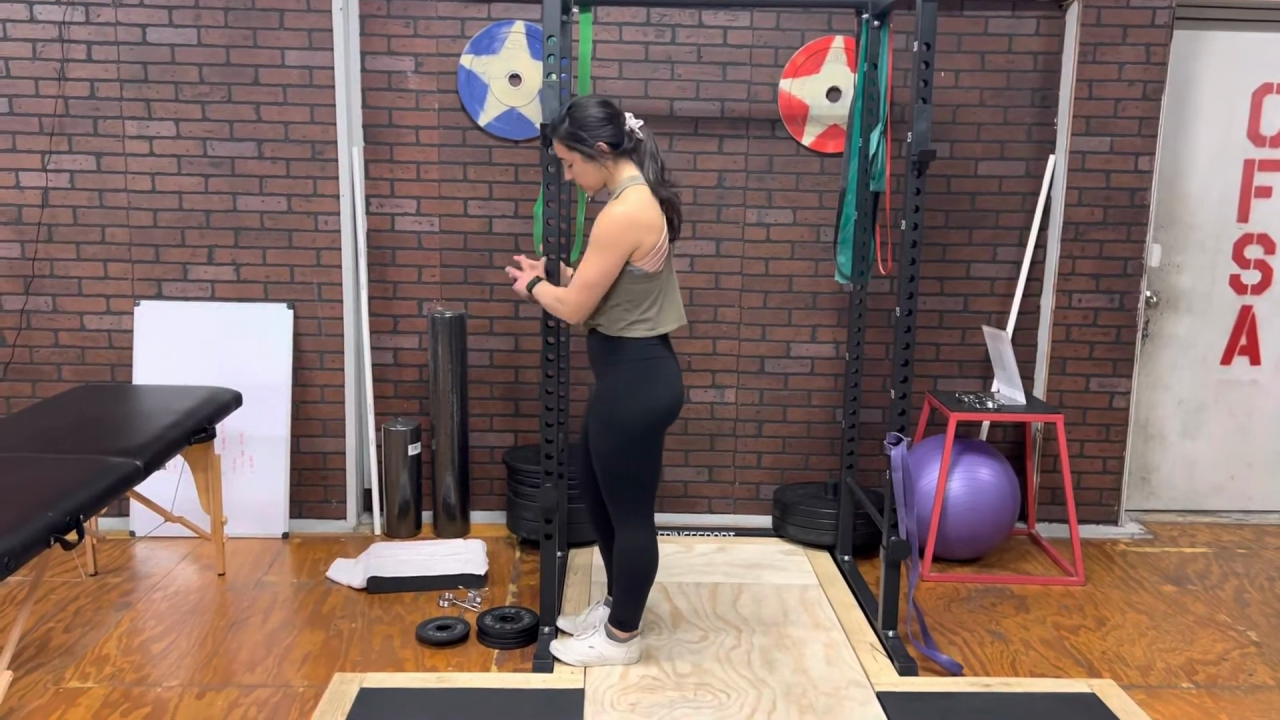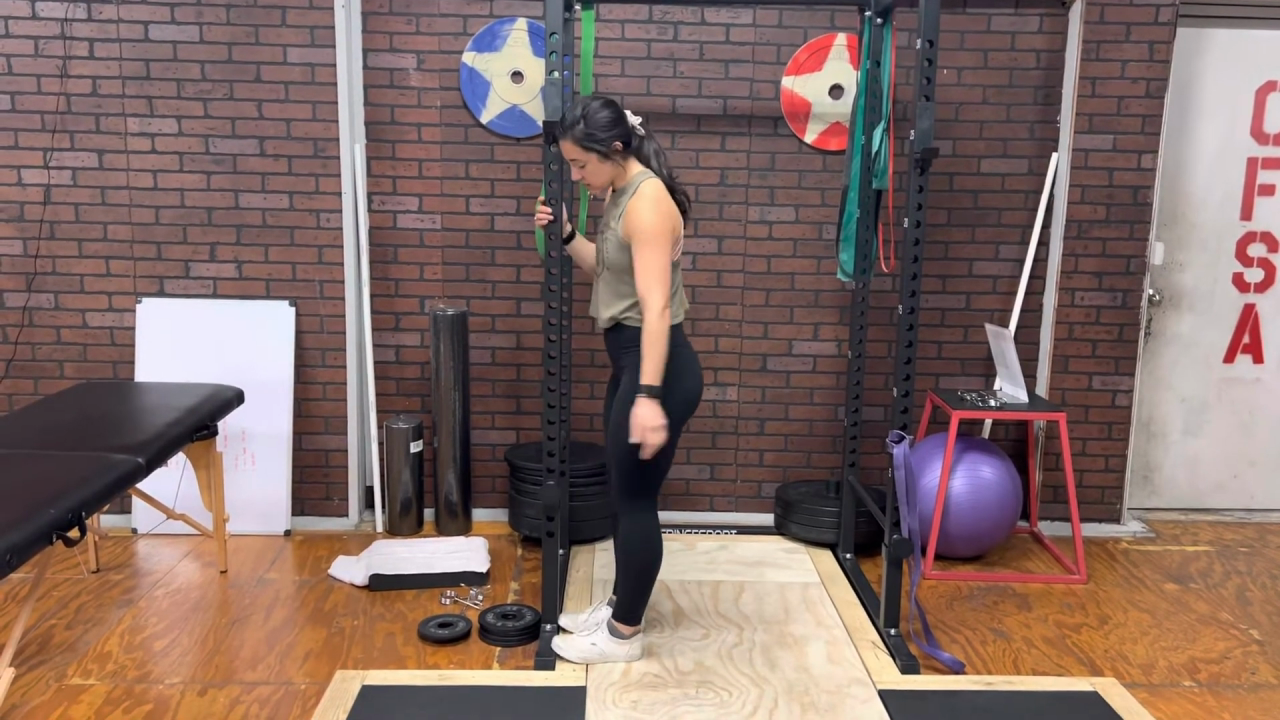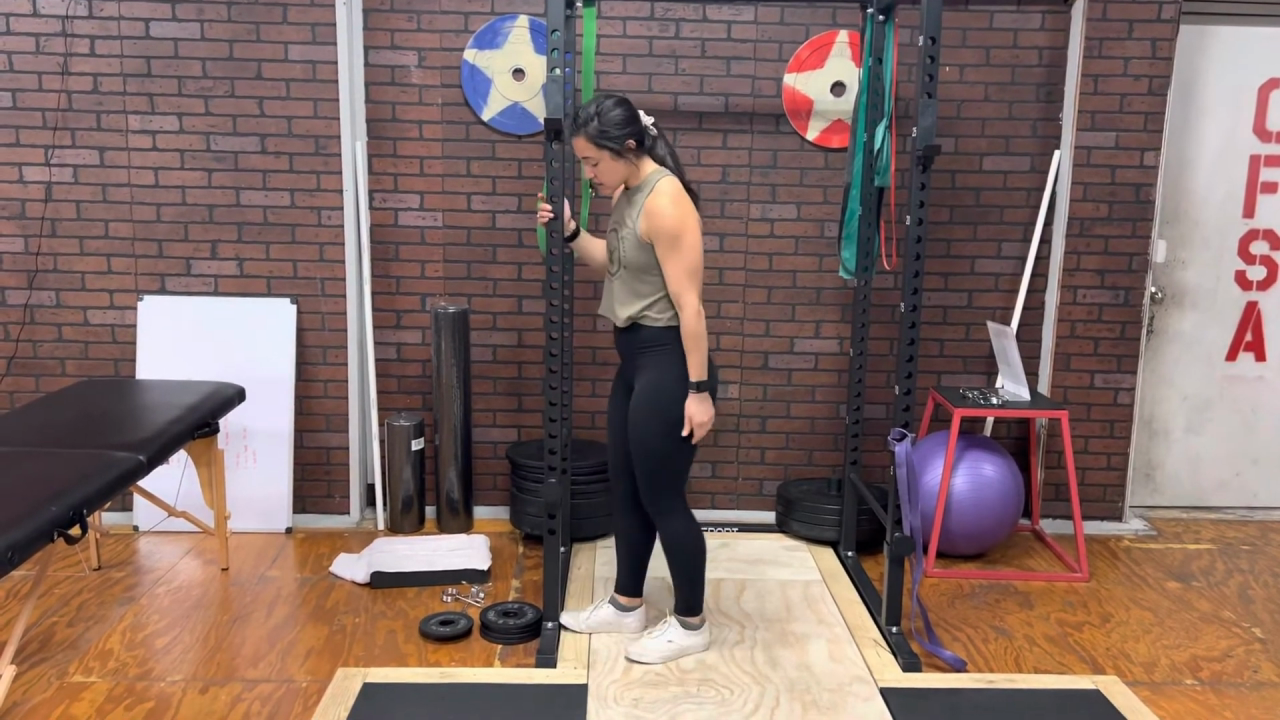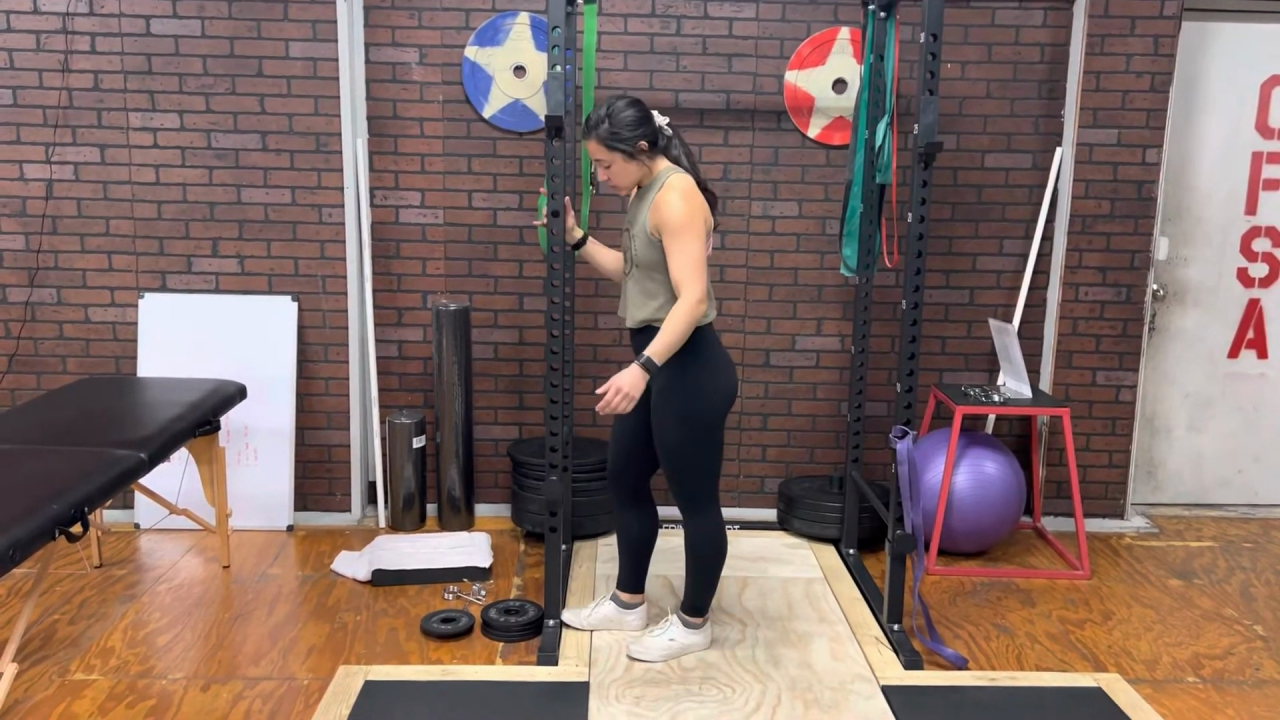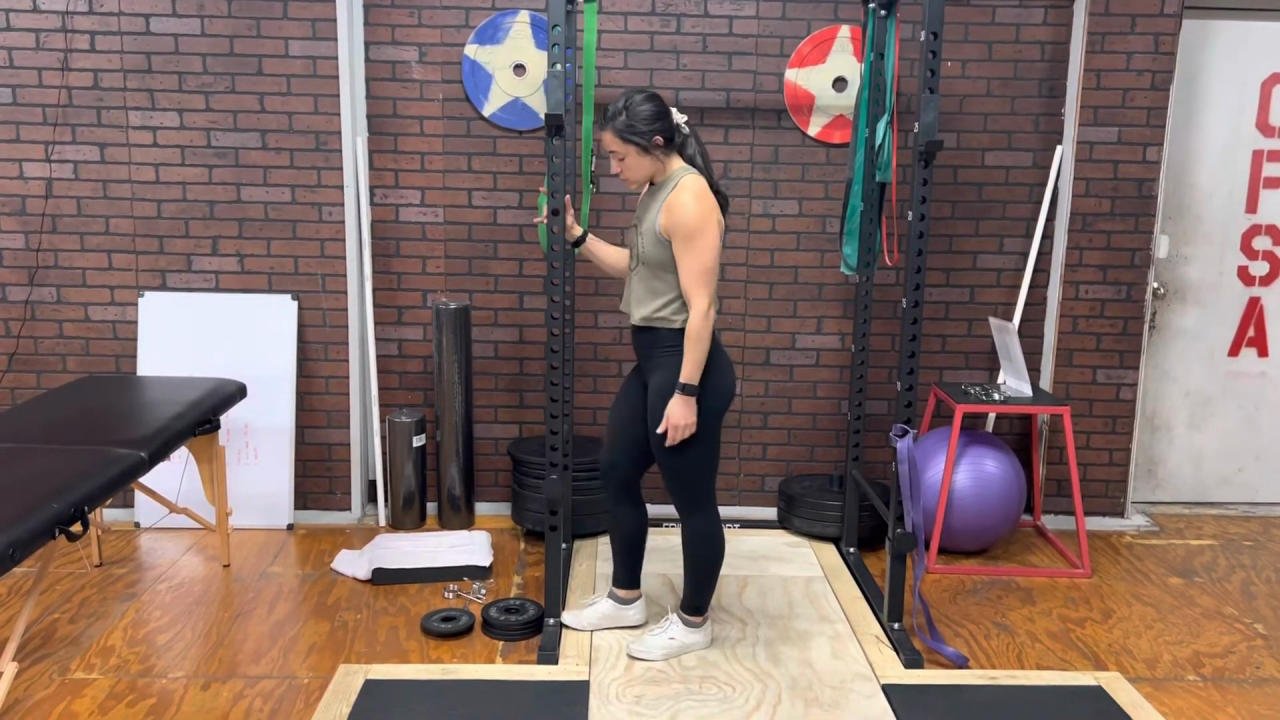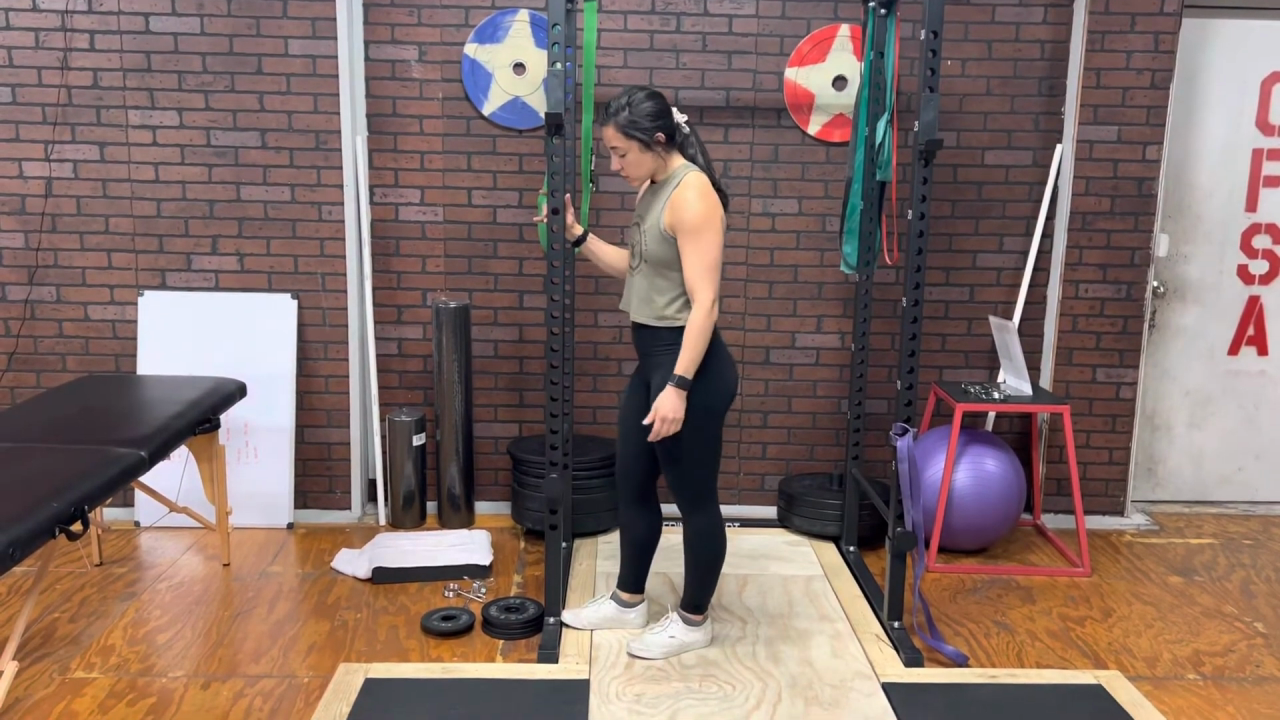
dt=0.4s
person 1, frame 1
left shoulder: (623, 213)
right shoulder: (637, 197)
left elbow: (577, 308)
left wrist: (532, 287)
right wrist: (558, 275)
left hip: (636, 377)
right hip: (628, 371)
left knee: (629, 511)
right knee: (595, 490)
left ankle: (621, 636)
right ankle: (616, 605)
person 1, frame 2
left shoulder: (647, 203)
right shoulder: (619, 194)
left elbow: (658, 307)
left wrist: (650, 397)
right wrist: (566, 235)
left hip: (654, 364)
right hip: (628, 359)
left knee: (634, 499)
right knee: (624, 493)
left ankle: (623, 632)
right ankle: (622, 606)
person 1, frame 3
left shoulder: (666, 201)
right shoulder: (628, 192)
left elbow: (690, 305)
left wrist: (698, 390)
right wrist: (570, 231)
left hip: (669, 363)
right hip: (636, 360)
left knee: (663, 498)
right knee: (626, 488)
left ankle: (690, 623)
right ankle: (627, 604)
person 1, frame 4
left shoulder: (677, 196)
right shoulder: (646, 191)
left elbow: (692, 299)
left wrist: (642, 369)
right wrist: (577, 238)
left hip: (690, 369)
right hip: (658, 364)
left knee: (696, 501)
right knee: (624, 480)
left ankle: (693, 623)
right ankle: (627, 602)
person 1, frame 5
left shoulder: (689, 198)
right shoulder: (655, 190)
left elbow: (701, 306)
left wrist: (686, 393)
right wrist: (578, 235)
left hip: (686, 366)
right hip: (651, 362)
left knee: (692, 500)
right knee: (616, 476)
left ankle: (693, 621)
right ankle: (625, 598)
person 1, frame 6
left shoulder: (692, 194)
right shoulder: (653, 189)
left elbow: (704, 300)
left wrist: (679, 387)
right wrist: (577, 235)
left hip: (690, 368)
right hip: (653, 361)
left knee: (694, 498)
right knee: (633, 483)
left ankle: (693, 621)
right ankle: (628, 601)
